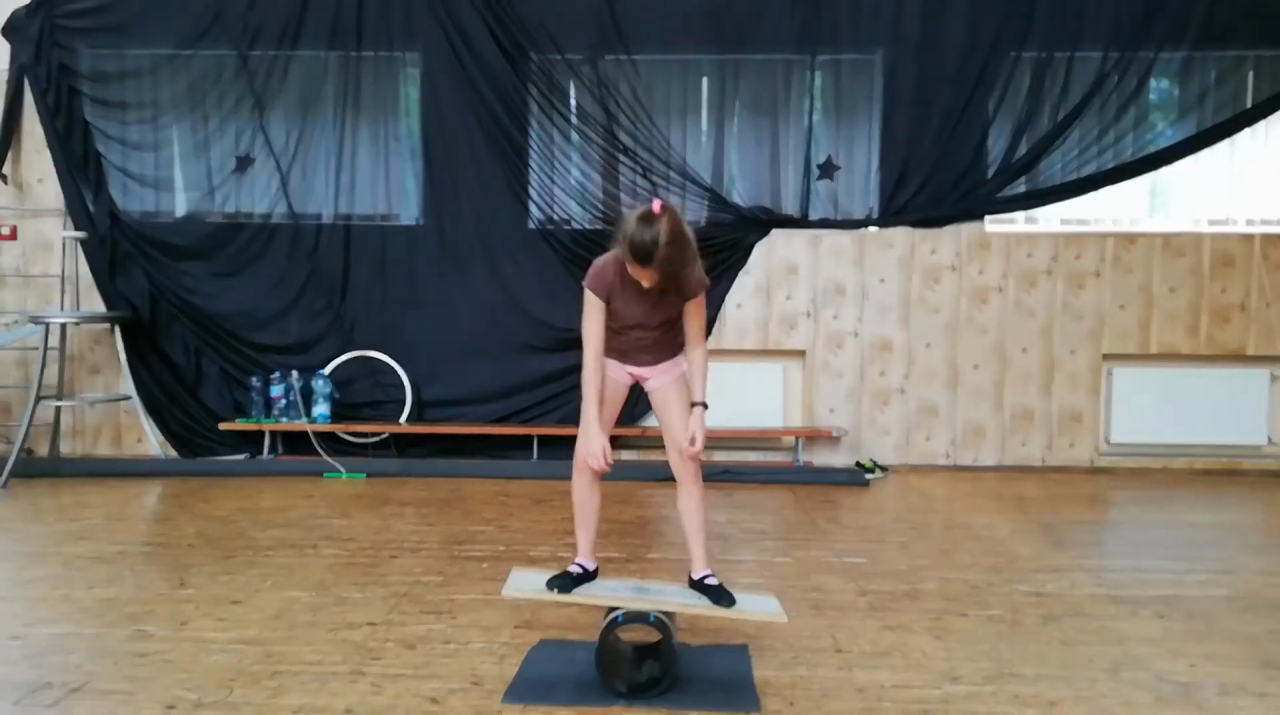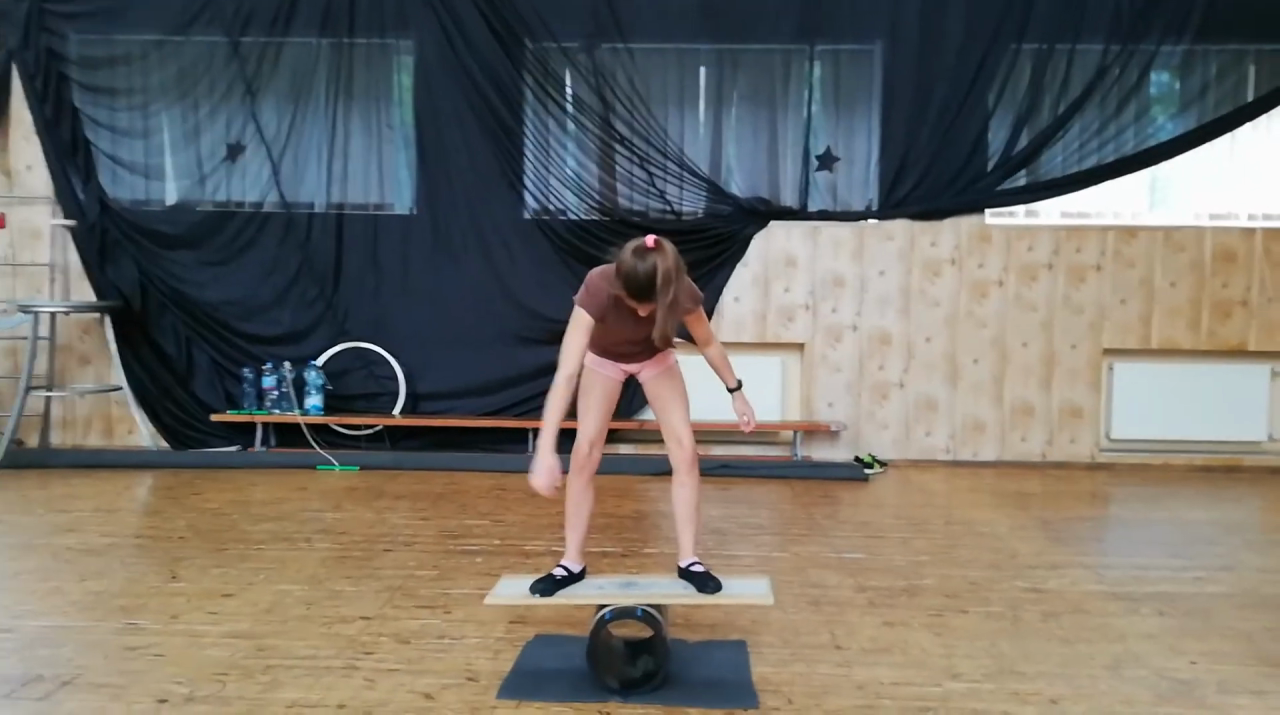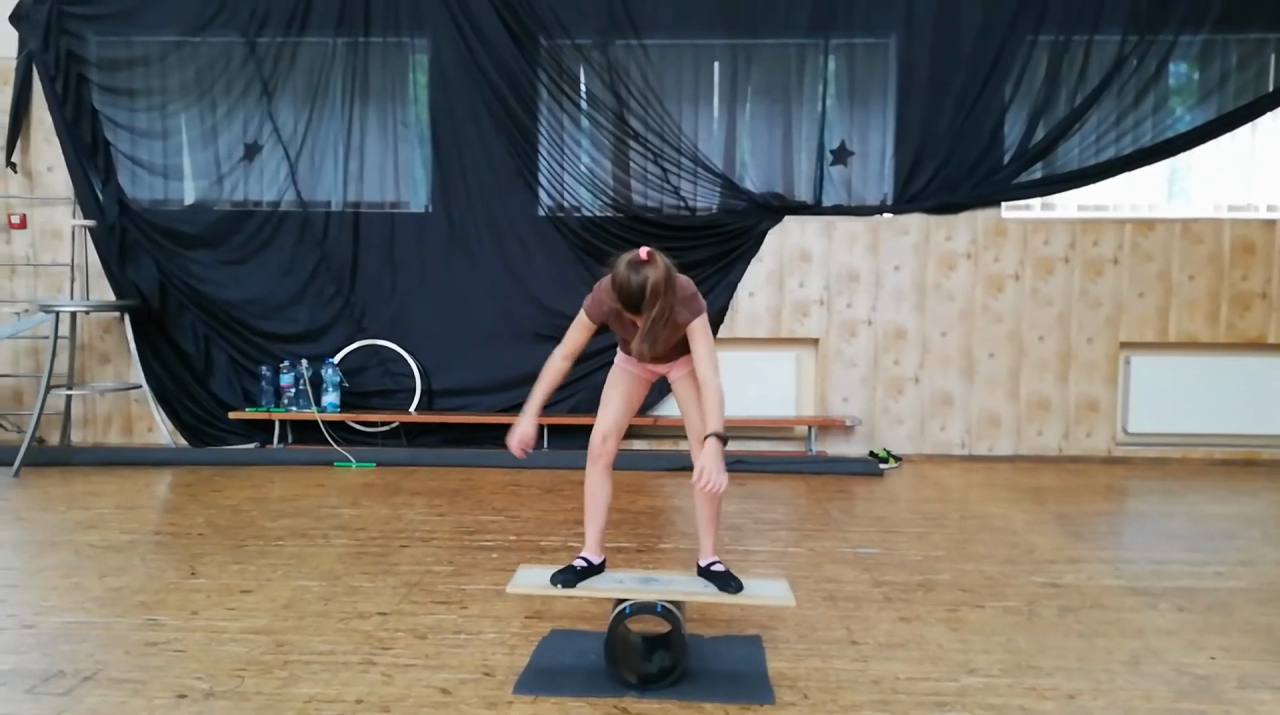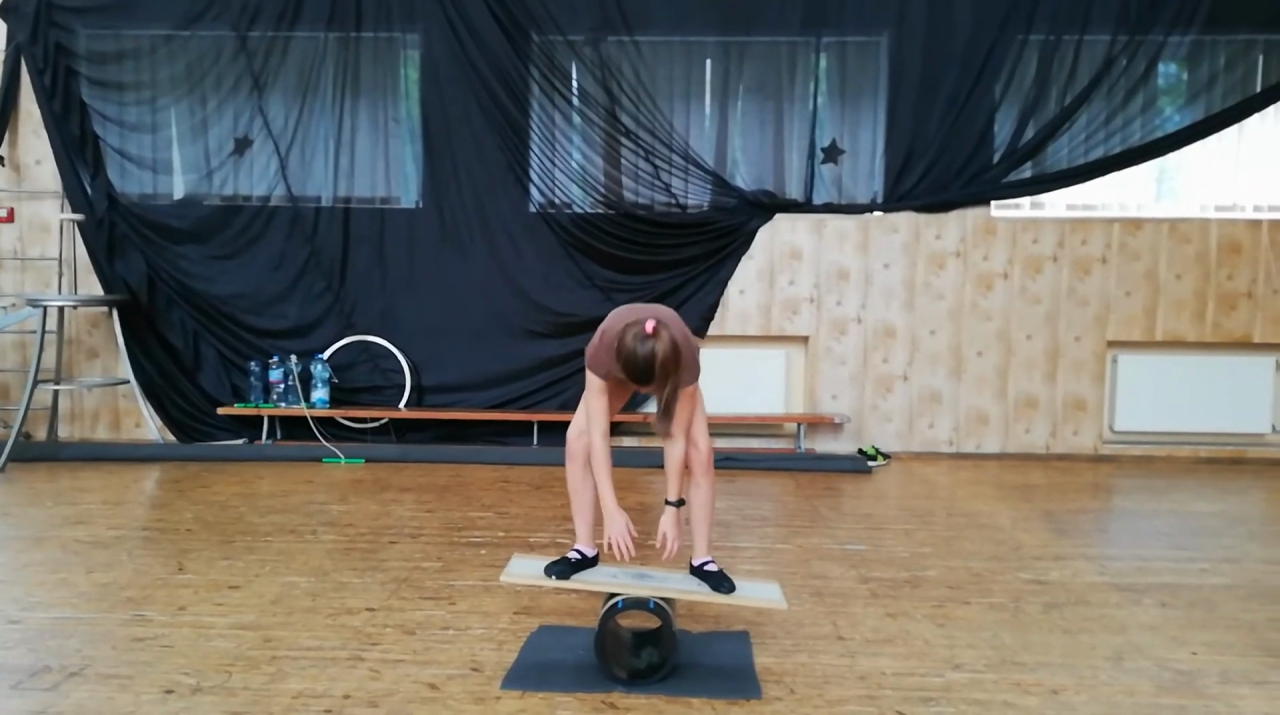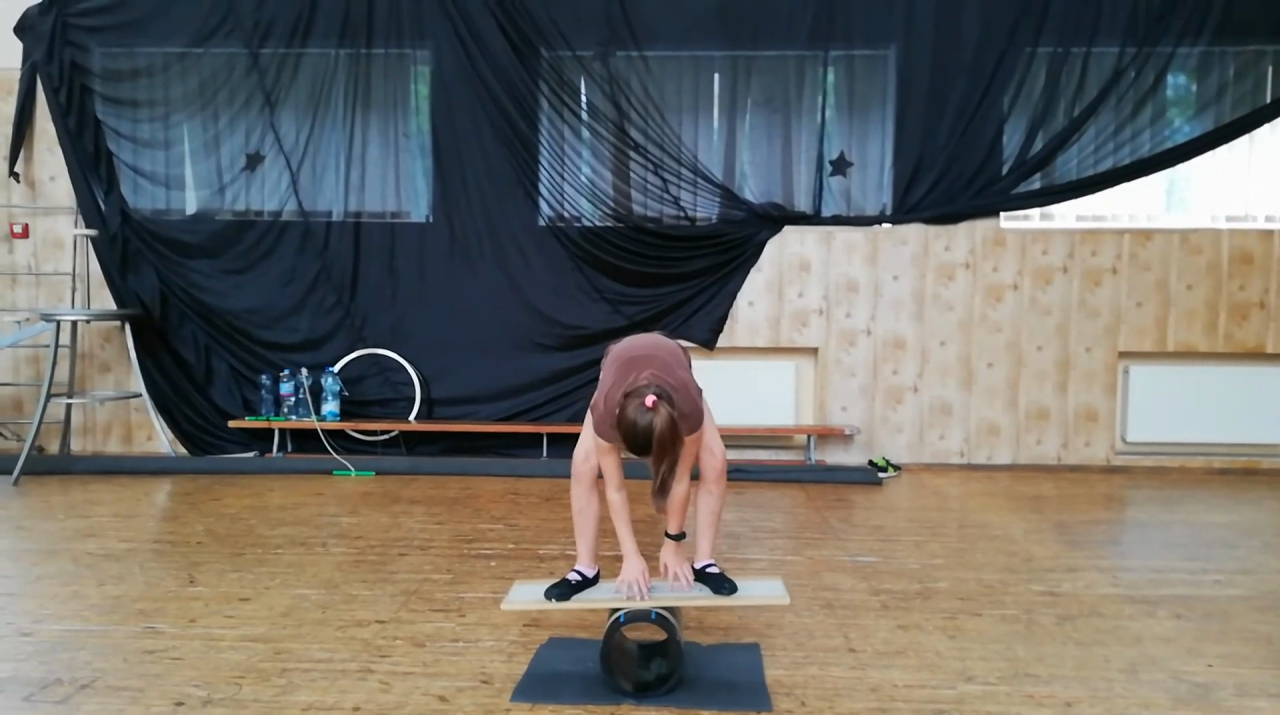
dt=0.7s
person 1, frame 1
left shoulder: (688, 277)
right shoulder: (603, 273)
left elbow: (695, 346)
right elbow: (592, 354)
left wrist: (698, 407)
right wrist: (592, 428)
left hip: (666, 364)
right hip: (613, 363)
left knee: (687, 460)
right knee: (587, 456)
left ankle: (701, 571)
right ankle: (584, 562)
person 1, frame 2
left shoulder: (681, 291)
right shoulder: (598, 288)
left elbow: (709, 344)
right elbow: (567, 371)
left wrist: (736, 392)
right wrist: (545, 448)
left hip: (655, 358)
right hip: (604, 360)
left knee: (685, 450)
right knee: (585, 452)
left ankle: (688, 561)
right ankle: (572, 563)
person 1, frame 3
left shoulder: (686, 299)
right shoulder: (604, 297)
left elbow: (709, 376)
right elbow: (564, 355)
left wrist: (714, 442)
right wrist: (528, 415)
left hip: (683, 359)
right hip: (632, 360)
left knee: (705, 456)
right knee: (602, 445)
left ankle: (709, 560)
right ankle: (592, 557)
person 1, frame 4
left shoulder: (685, 356)
right shoulder: (603, 351)
left elbow: (676, 439)
right elbow: (599, 437)
left wrist: (672, 508)
right wrist: (611, 511)
left hip: (668, 367)
right hip: (620, 364)
left knee: (700, 450)
right knee: (578, 438)
left ankle: (702, 559)
right ankle: (584, 549)
person 1, frame 5
left shoulder: (688, 408)
right shoulder: (607, 410)
left elbow: (681, 479)
right elbow: (614, 488)
left wrist: (673, 543)
right wrist: (631, 556)
left knee: (715, 460)
right knee: (584, 463)
left ankle: (704, 563)
right ankle: (585, 569)
